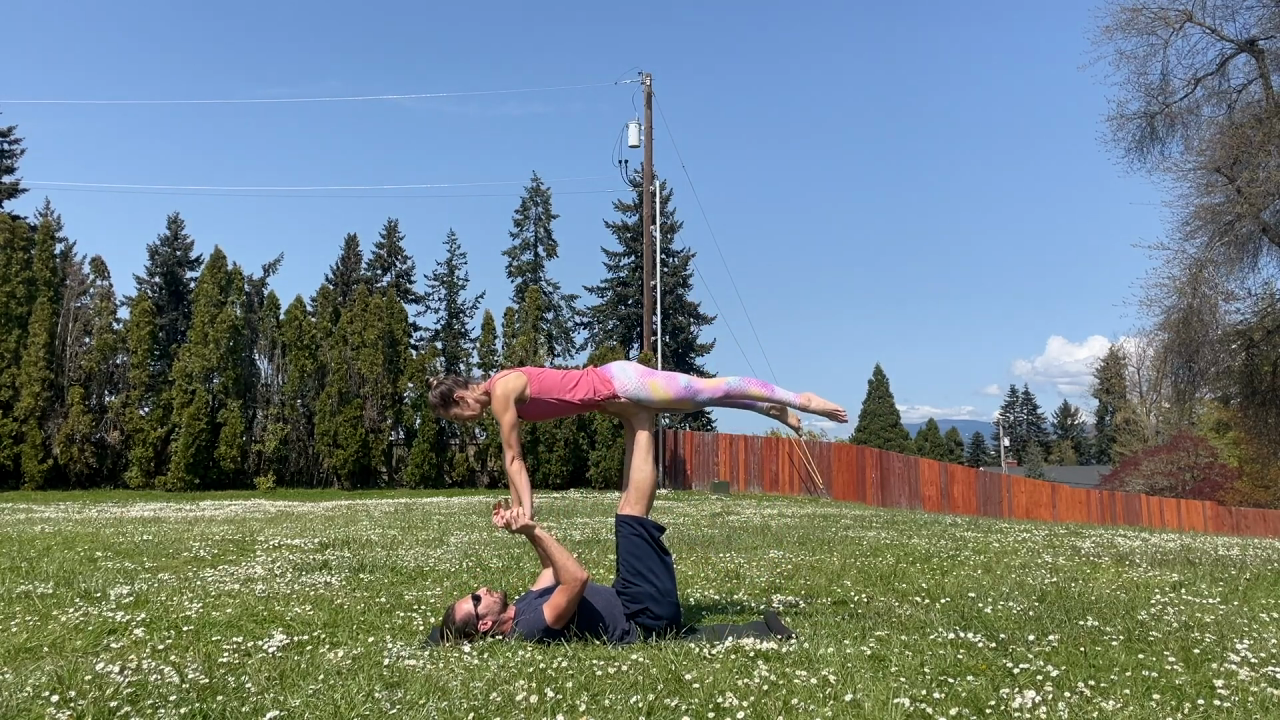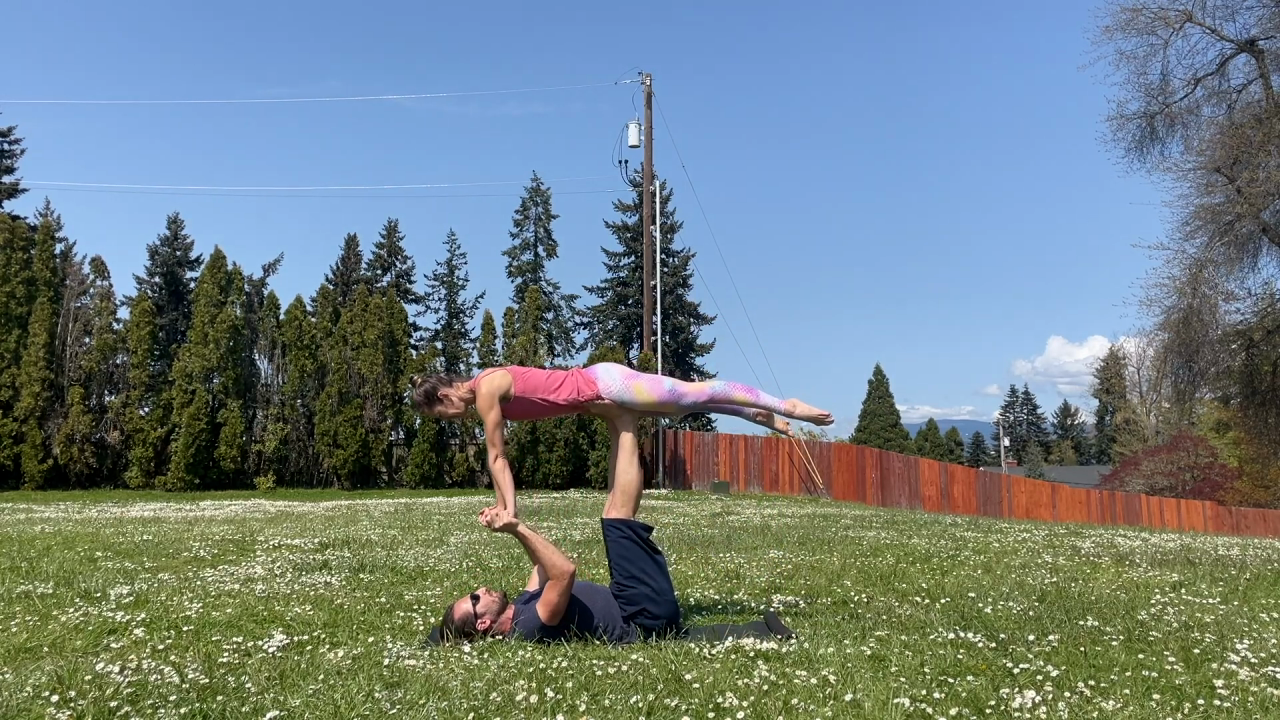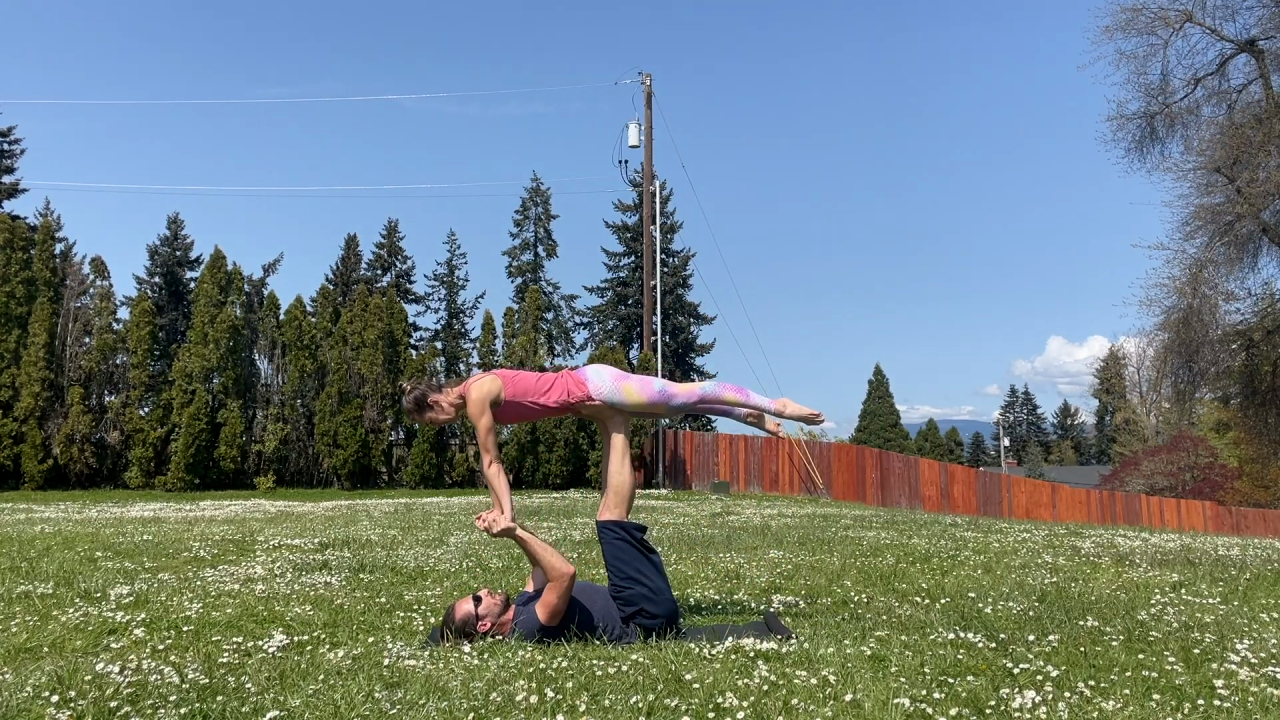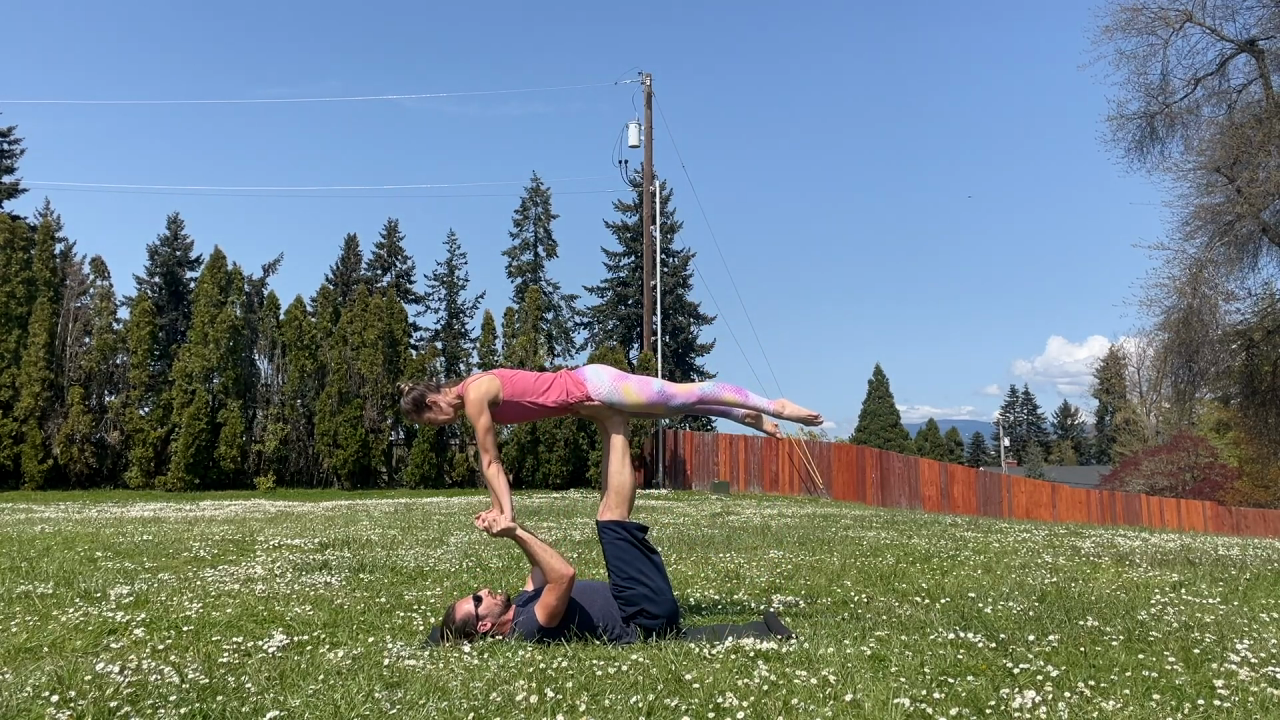
dt=0.5s
person 1, frame 1
left shoulder: (502, 391)
right shoulder: (501, 396)
left elbow: (513, 459)
right elbow: (513, 458)
left wrist: (528, 511)
right wrist: (517, 507)
left hip: (617, 384)
right hip: (613, 394)
left knee: (710, 390)
right knee: (704, 397)
left ankle: (800, 399)
right ankle: (774, 409)
person 1, frame 2
left shoulder: (487, 388)
right shoulder: (486, 394)
left elbow: (496, 456)
right elbow: (497, 455)
left wrist: (511, 509)
right wrist: (503, 506)
left hip: (601, 387)
right hip: (597, 396)
left knee: (695, 395)
right knee: (690, 401)
left ankle: (784, 406)
right ankle: (760, 415)
person 1, frame 3
left shoulder: (476, 394)
right shoulder: (476, 395)
left elbow: (491, 461)
right elbow: (491, 460)
left wrist: (508, 513)
right wrist: (499, 508)
left hip: (592, 387)
right hip: (587, 399)
left knee: (685, 396)
right knee: (680, 405)
left ankle: (775, 405)
right ankle: (751, 415)
person 1, frame 4
left shoulder: (475, 394)
right shoulder: (475, 395)
left elbow: (489, 460)
right elbow: (491, 461)
left wrist: (508, 513)
right wrist: (498, 508)
left hip: (590, 388)
right hip: (586, 397)
left knee: (685, 396)
right knee: (678, 404)
left ankle: (773, 406)
right ankle: (750, 417)
person 2, frame 1
left shoulder: (524, 608)
right shoulder: (532, 628)
left elbow: (554, 568)
right elbow: (576, 579)
left wrist: (526, 530)
right wrist: (533, 530)
left hip: (646, 620)
right hip: (647, 620)
right knee: (630, 515)
person 2, frame 2
left shoulder: (521, 608)
right shoulder: (528, 627)
left elbow: (542, 565)
right elbow: (564, 571)
left wrist: (514, 529)
right wrist: (518, 528)
left hip: (645, 623)
right hip: (646, 619)
right knee: (616, 517)
person 2, frame 3
left shoulder: (521, 607)
right shoulder: (529, 628)
left elbow: (544, 567)
right elbow: (565, 573)
left wrist: (513, 531)
right wrist: (517, 533)
left hip: (647, 622)
right hip: (645, 620)
right knee: (611, 517)
person 2, frame 4
left shoulder: (520, 608)
right shoulder: (529, 628)
left elbow: (543, 566)
right elbow: (564, 575)
left wrist: (513, 532)
right wrist: (517, 533)
left hip: (650, 624)
right hip: (646, 617)
right knee: (612, 517)
